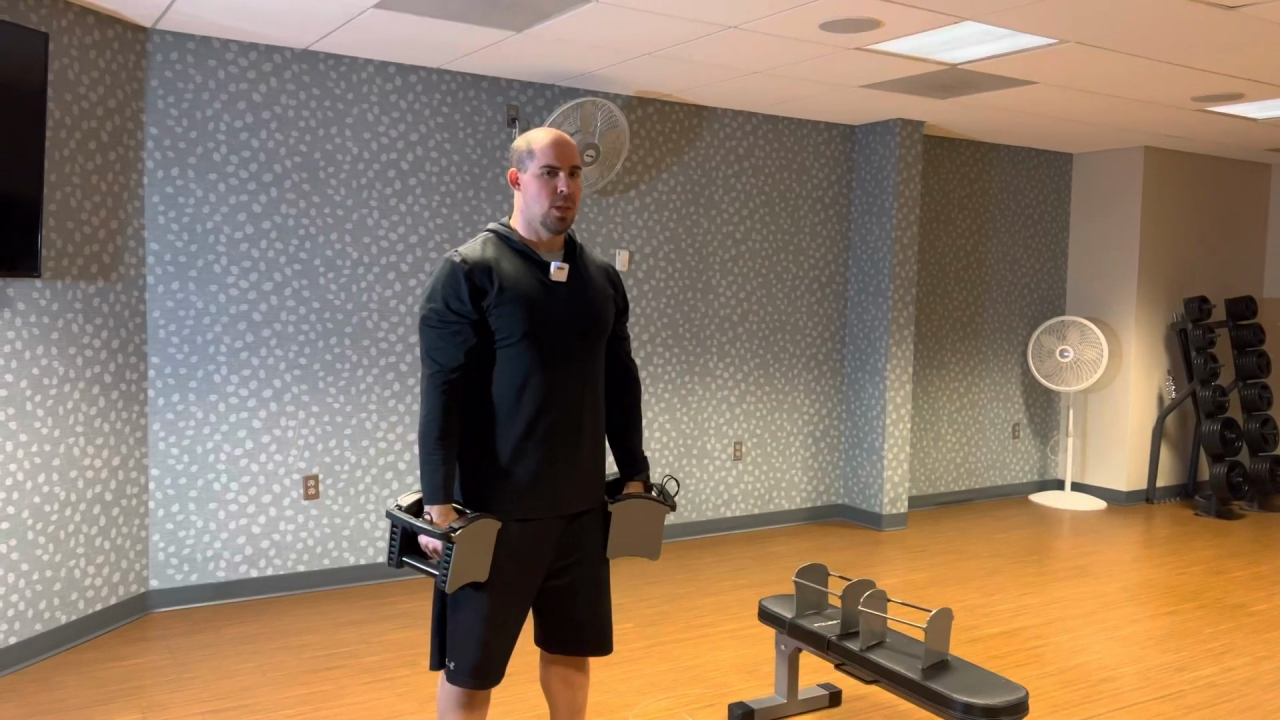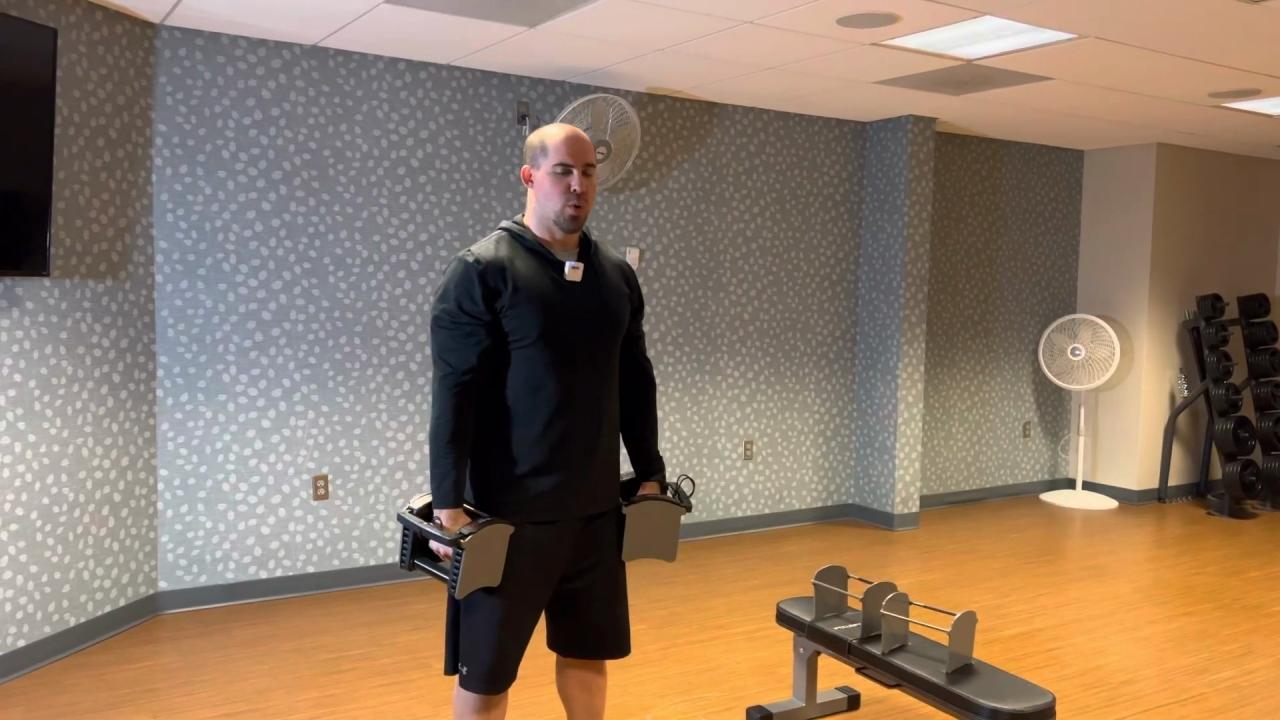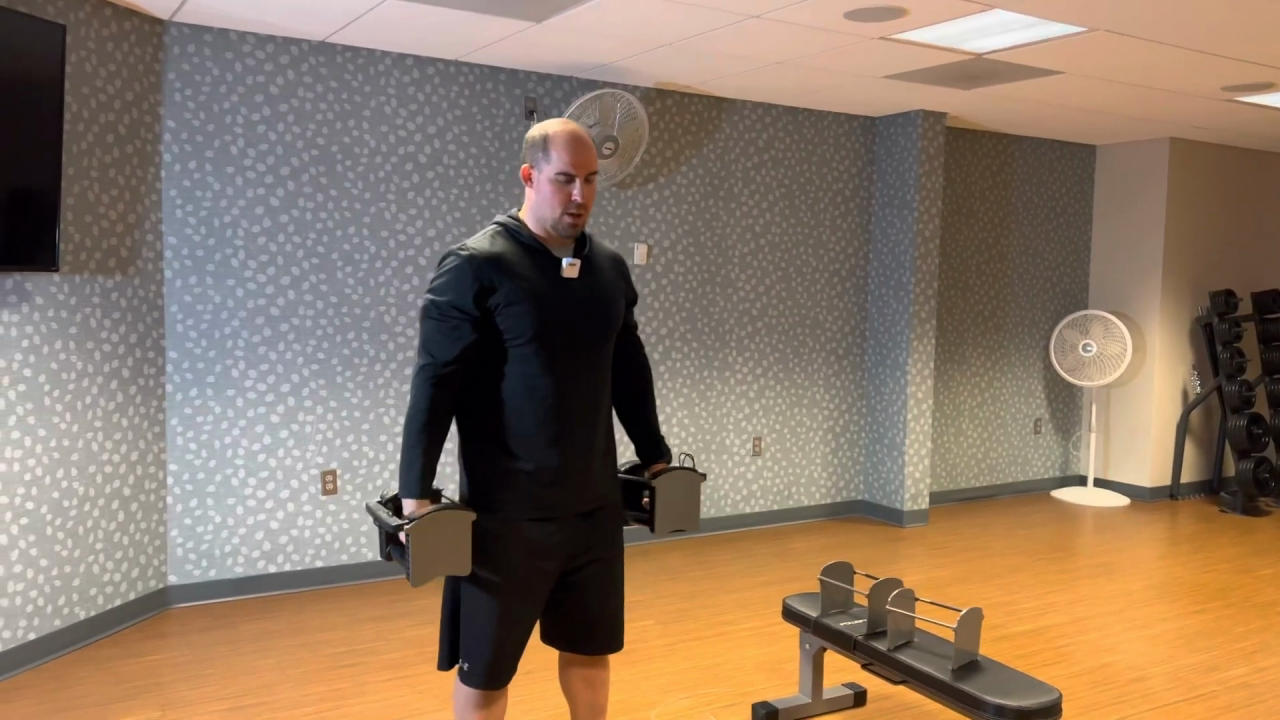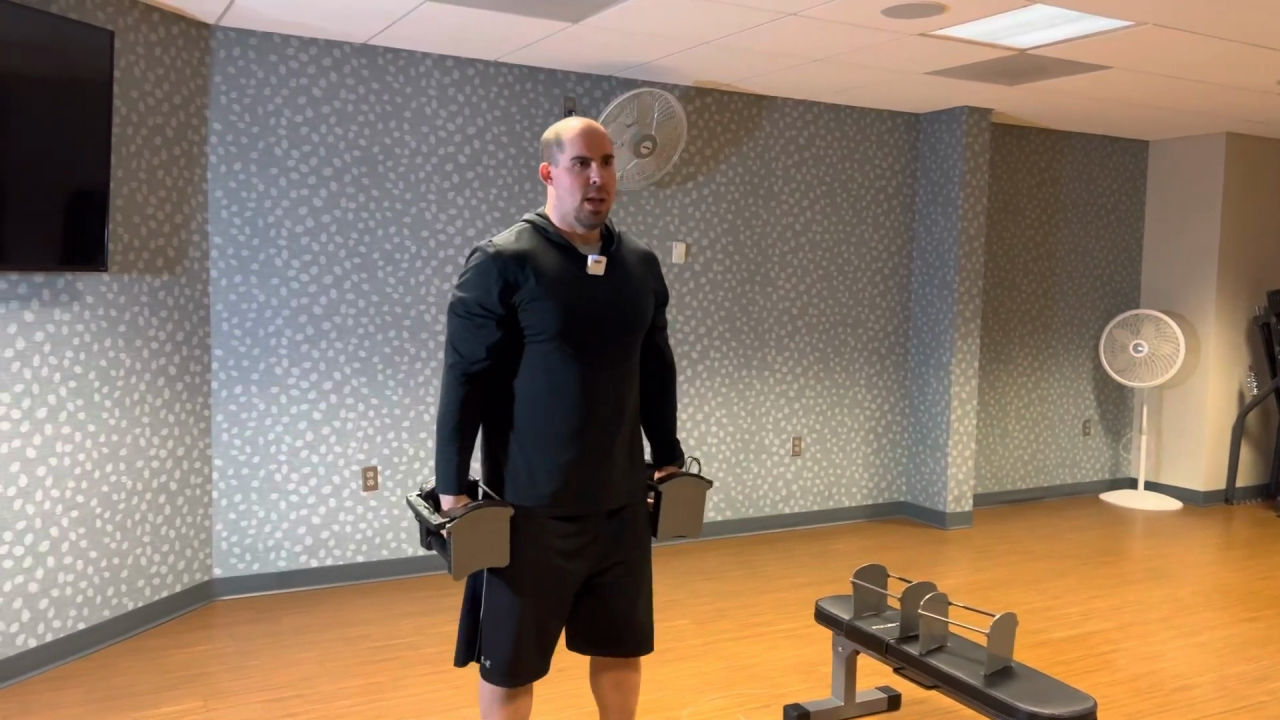
dt=1s
person 1, frame 1
left shoulder: (602, 278)
right shoulder: (469, 272)
left elbow: (620, 383)
right elbow: (442, 393)
left wrist: (635, 474)
right wrist: (438, 502)
left hip: (582, 505)
right hip: (494, 510)
left knee: (572, 648)
right knee: (471, 665)
person 1, frame 2
left shoulder: (617, 276)
right shoulder: (481, 272)
left elbow: (635, 383)
right elbow: (453, 395)
left wrist: (650, 475)
right wrist: (448, 505)
left hip: (596, 509)
right hip: (508, 513)
left knee: (588, 652)
right knee: (487, 668)
person 1, frame 3
left shoulder: (609, 268)
right shoulder: (475, 268)
left elbow: (629, 369)
right elbow: (436, 384)
left wrist: (653, 454)
right wrist: (416, 491)
left hip: (595, 500)
right hip: (507, 508)
left knee: (590, 645)
right knee: (486, 663)
person 1, frame 4
left shoulder: (641, 266)
right shoulder: (501, 263)
left elbow: (657, 369)
right elbow: (465, 382)
left wrist: (668, 457)
right wrist: (453, 487)
left hip: (621, 498)
right hip: (531, 505)
left knee: (622, 645)
right knee: (510, 658)
